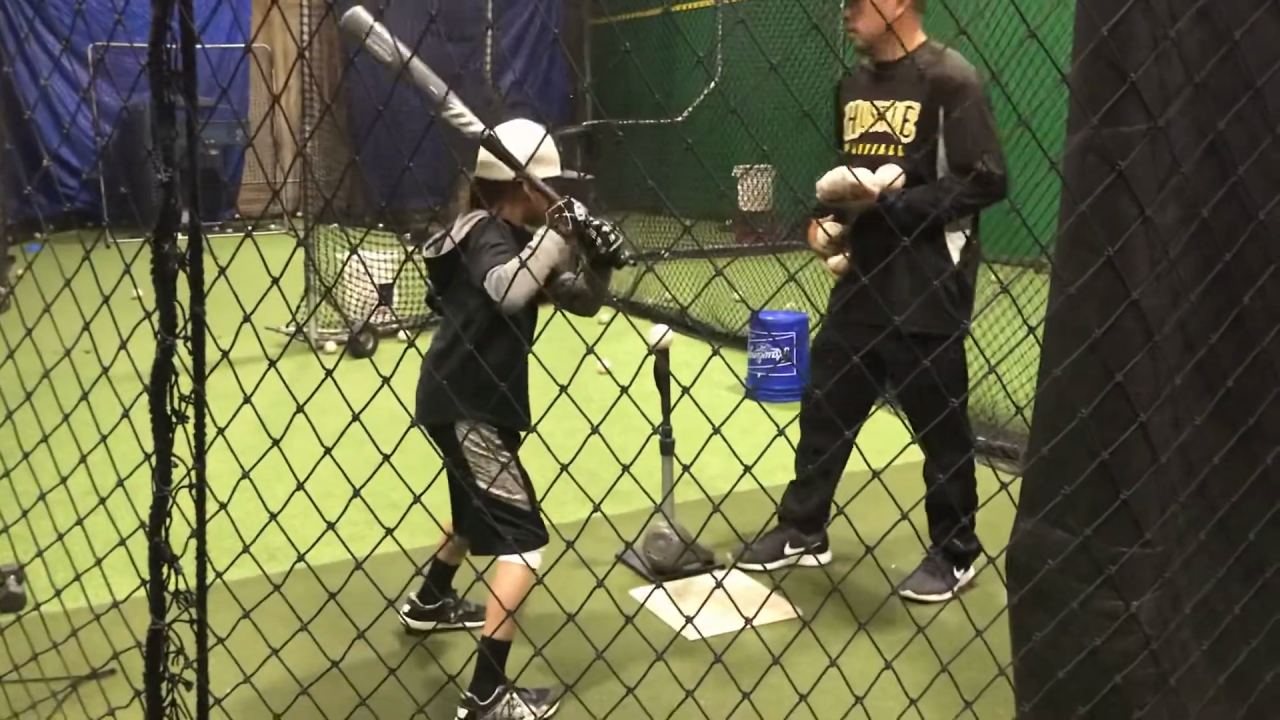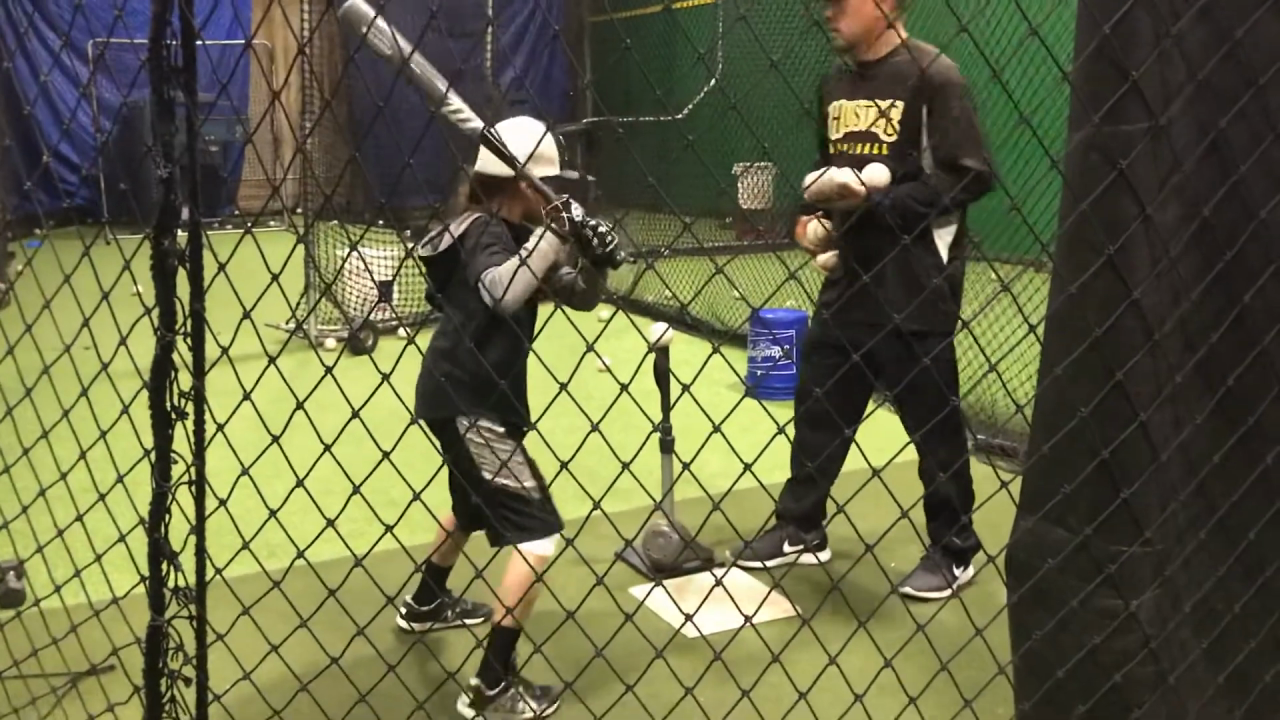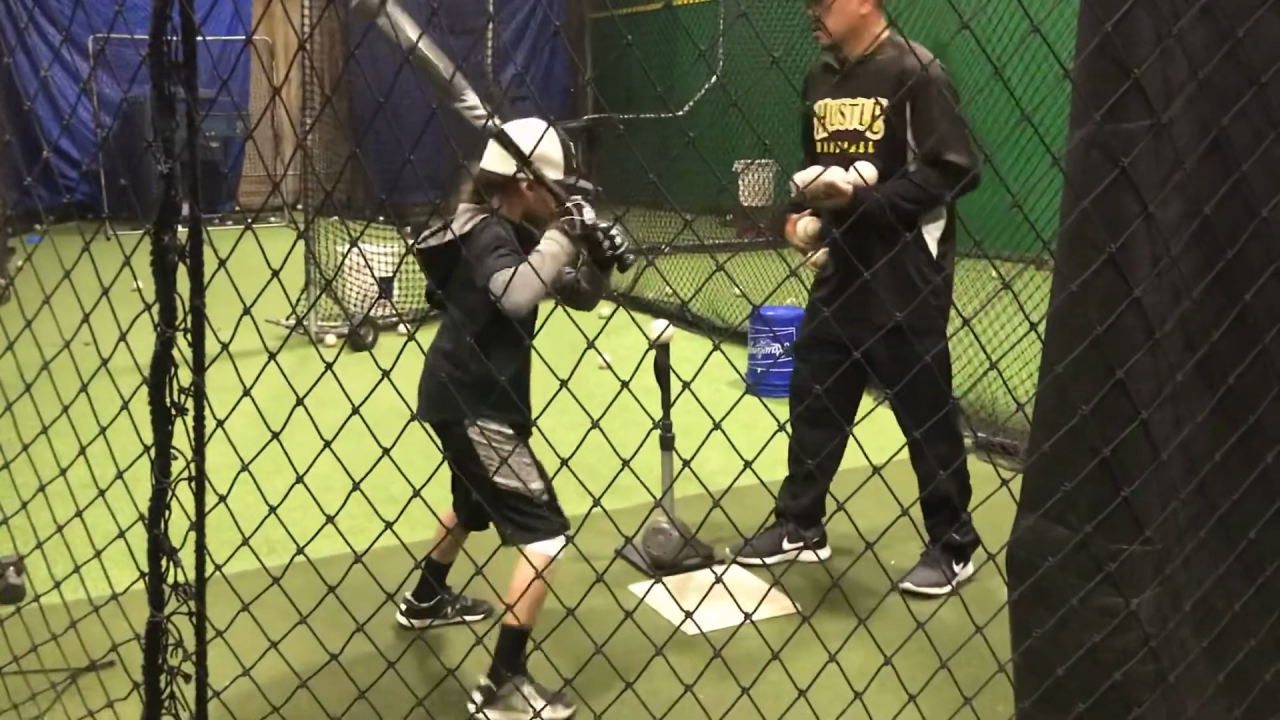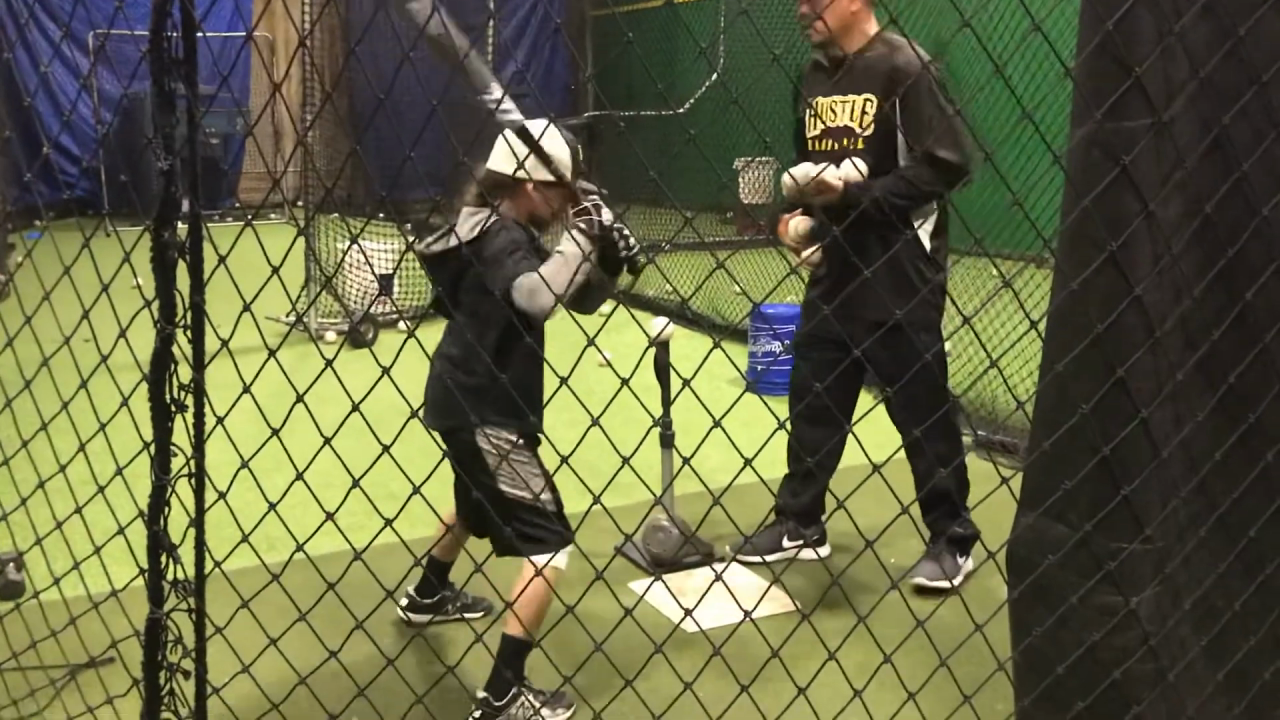
dt=0.1s
person 1, frame 1
left shoulder: (517, 237)
right shoulder: (485, 235)
left elbow: (583, 301)
right elbow: (510, 293)
left wrist: (596, 260)
right wrist: (556, 236)
left hip: (469, 399)
right hip: (465, 406)
left knee: (478, 506)
right knee: (523, 541)
left ankle: (430, 601)
person 1, frame 2
left shoulder: (513, 233)
right shoulder: (482, 233)
left elbow: (580, 297)
right elbow: (504, 293)
left wrist: (593, 256)
right wrist: (554, 235)
left hip: (467, 396)
right hip: (468, 403)
left knee: (475, 499)
right knee: (537, 532)
left ankle: (426, 601)
person 1, frame 3
left shoulder: (515, 234)
right shoulder: (486, 234)
left elbow: (581, 296)
right elbow: (516, 297)
left wrist: (596, 258)
right wrist: (563, 238)
left hip: (467, 395)
right hip: (473, 404)
left knee: (476, 497)
right knee: (544, 533)
left ankle: (426, 598)
person 1, frame 4
left shoulder: (506, 233)
right shoulder: (497, 239)
left elbow: (579, 299)
right elbow: (541, 298)
left wrist: (606, 260)
right wrist: (580, 235)
left hip: (468, 398)
right hip: (483, 409)
left knee: (481, 499)
right knee: (548, 546)
left ankle: (427, 594)
person 2, frame 1
left shoulder: (949, 79)
right shoulder: (854, 81)
left elbow: (986, 182)
left wrist: (888, 204)
right wrist: (828, 217)
left hip: (927, 289)
right hip: (860, 279)
left knee: (940, 427)
right knee: (825, 408)
left ankle: (955, 551)
right ankle: (802, 531)
person 2, frame 2
left shoulder: (930, 75)
right shoulder: (836, 80)
left elbow: (972, 177)
left wrist: (874, 202)
right wrist: (812, 212)
left hip: (916, 283)
right hip: (848, 277)
left knee: (932, 421)
right knee: (819, 405)
left ankle: (953, 548)
right ankle: (800, 529)
person 2, frame 3
left shoulder: (915, 72)
right shoulder: (820, 78)
left elbow: (957, 172)
left wrist: (861, 200)
right wrist: (801, 211)
left hip: (907, 279)
right hip: (840, 274)
left knee: (927, 417)
right knee: (814, 403)
left ankle: (952, 544)
right ankle: (799, 526)
person 2, frame 4
left shoulder: (904, 67)
right shoulder: (813, 76)
left elbow: (947, 166)
left wrist: (853, 194)
right wrist: (796, 212)
left hip: (901, 276)
right hip: (833, 269)
left knee: (923, 412)
right knee: (813, 401)
left ankle: (952, 538)
right ankle: (800, 524)
